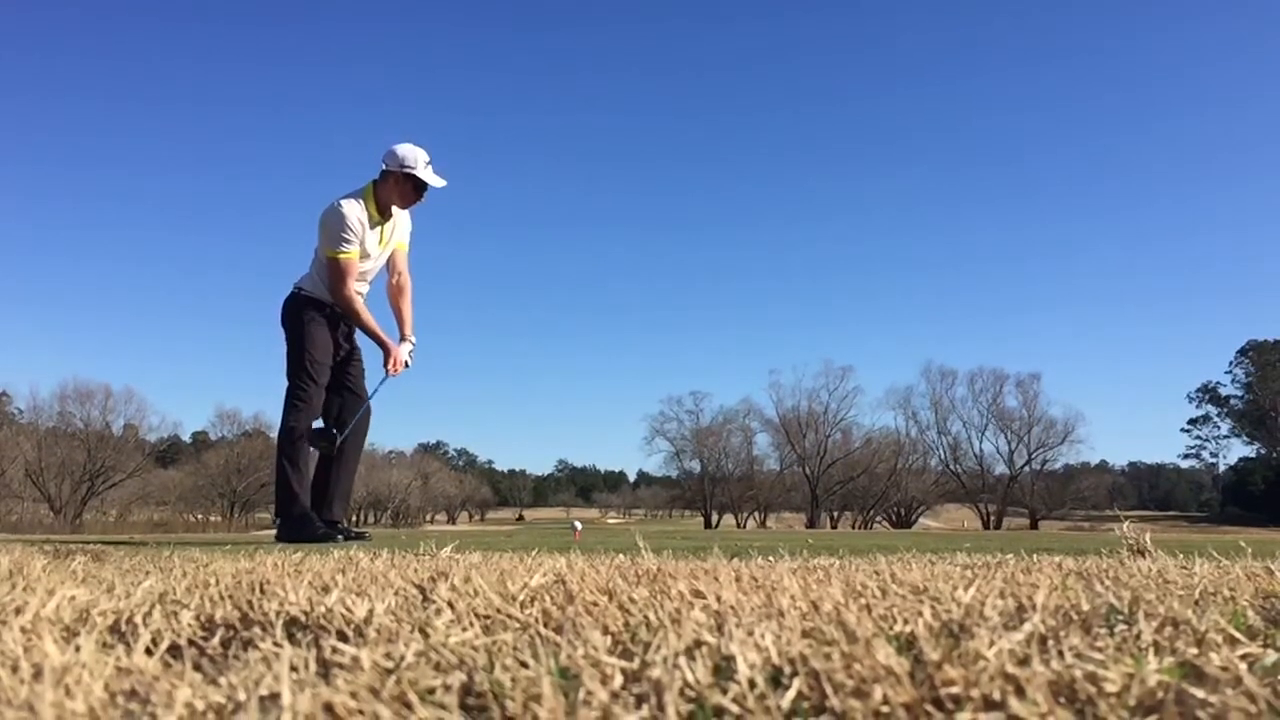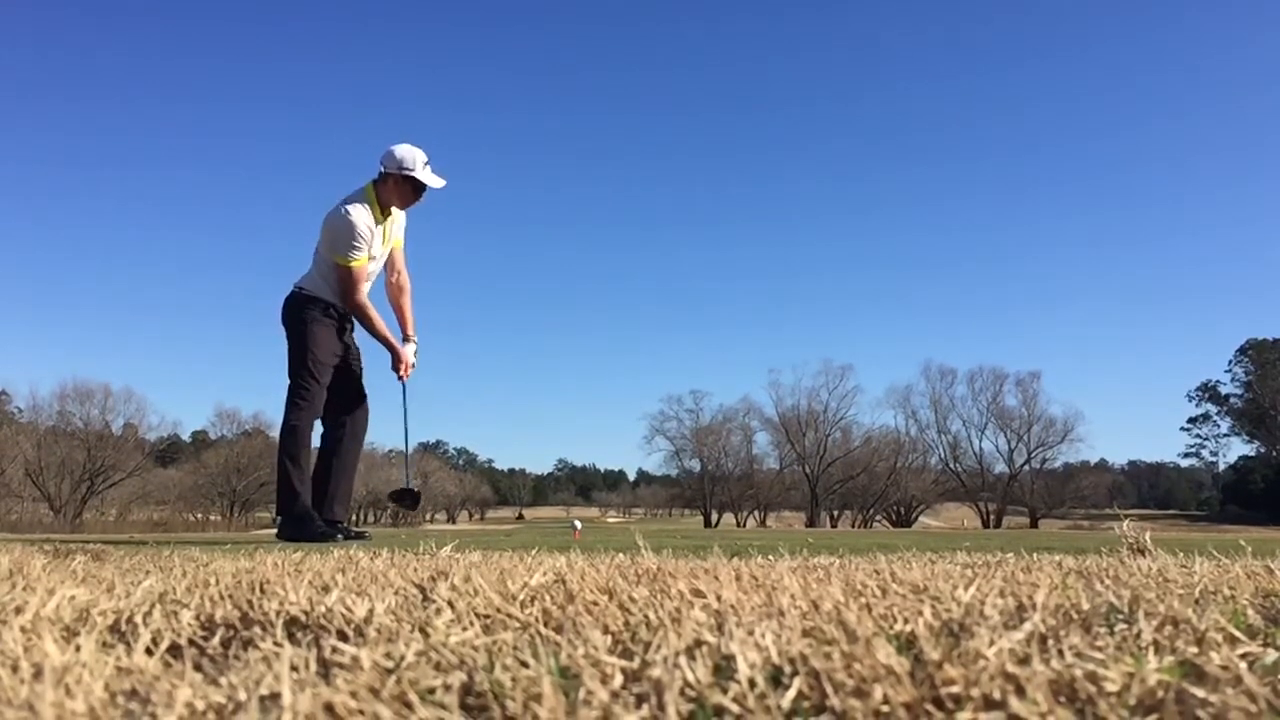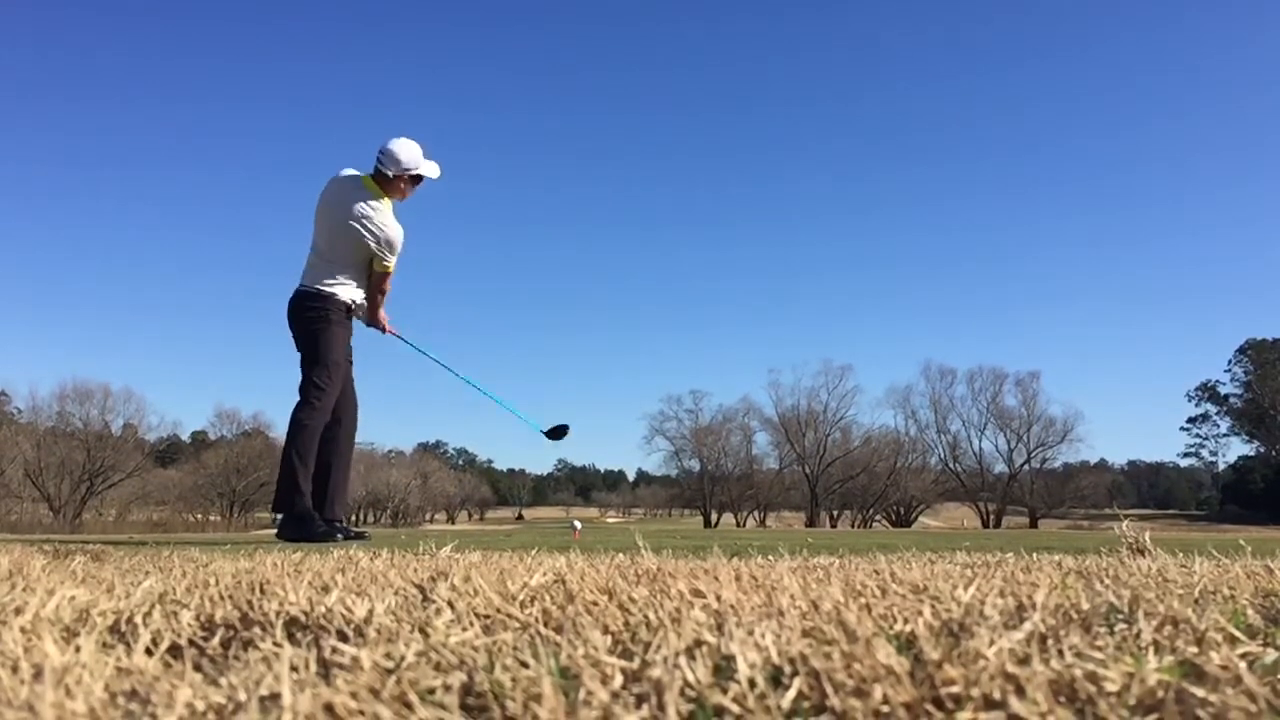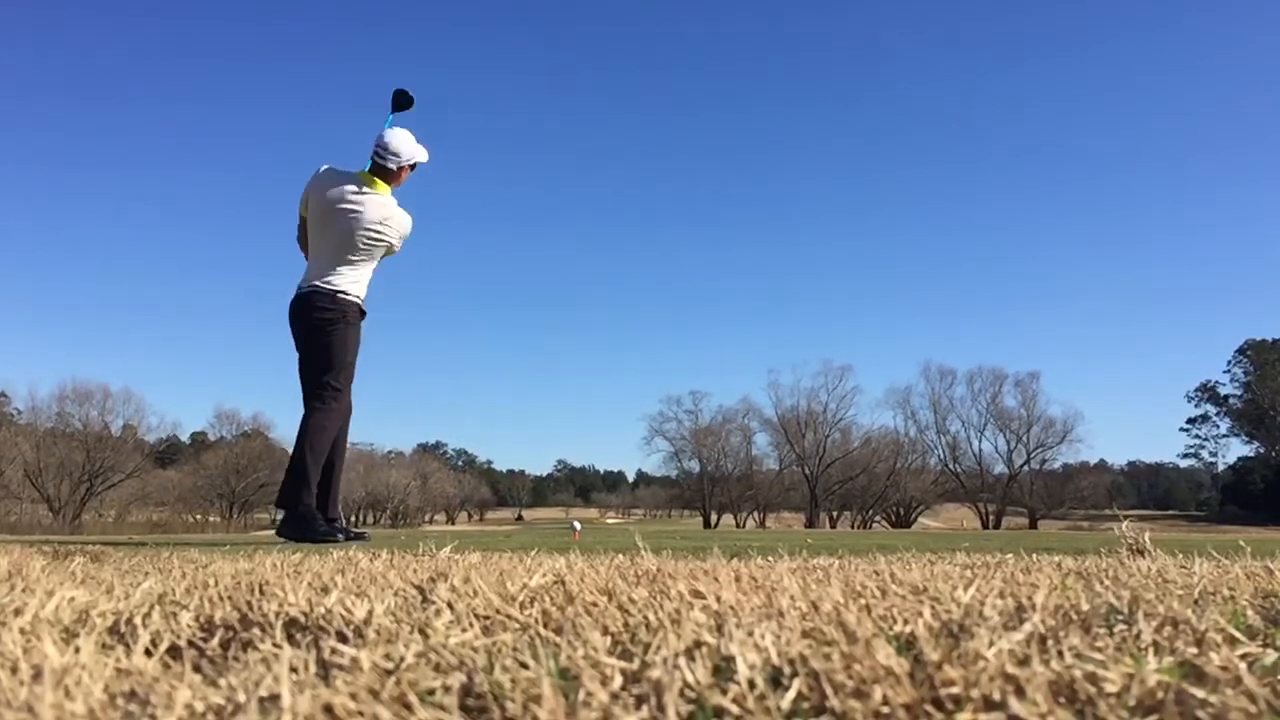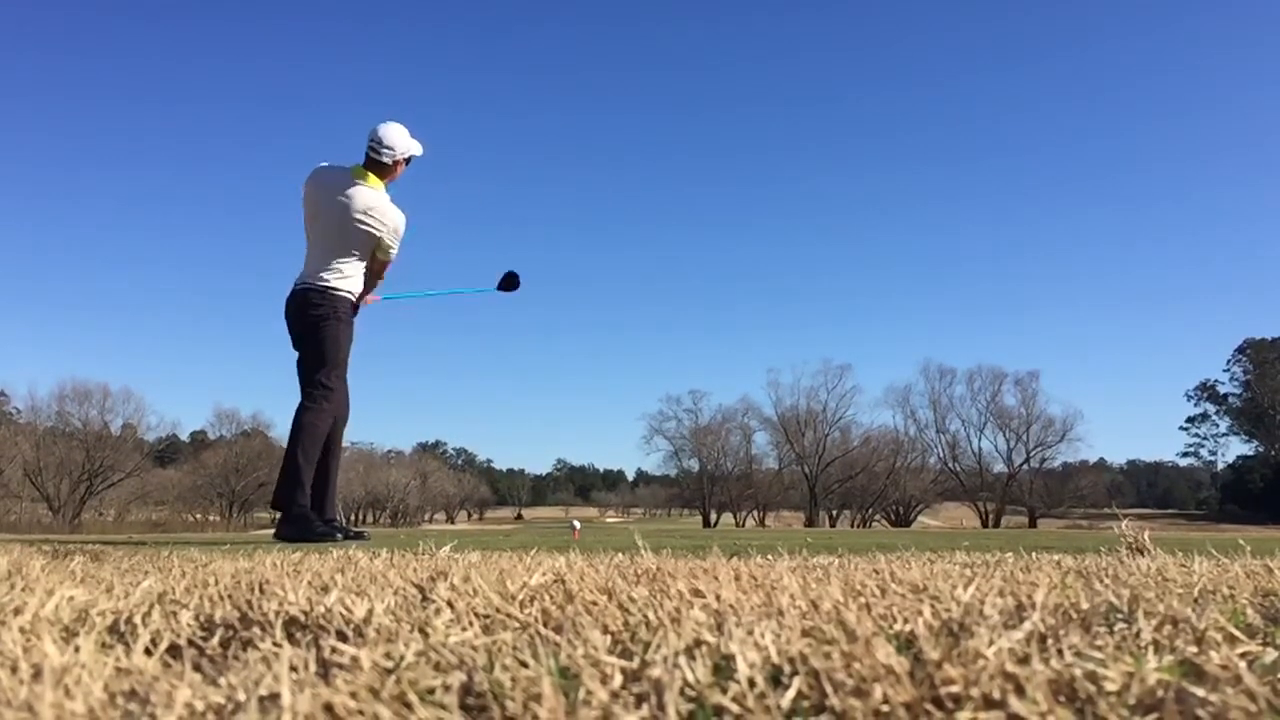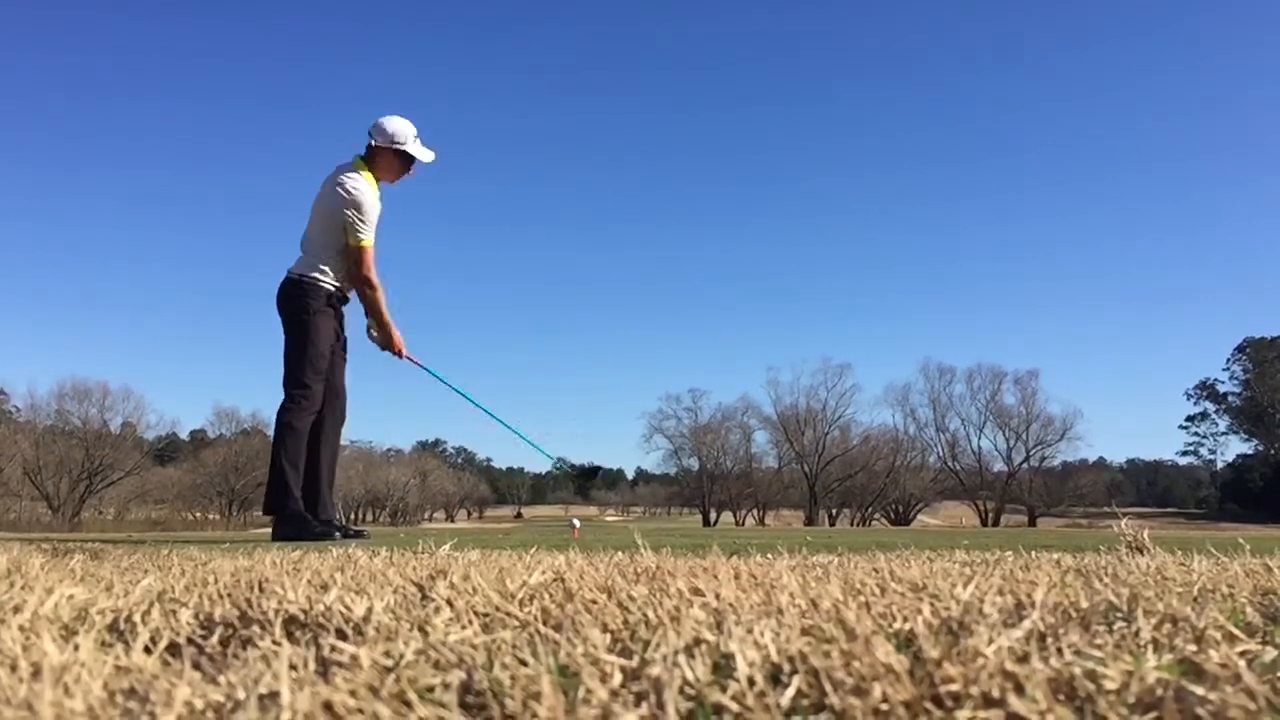
dt=0.4s
person 1, frame 1
left shoulder: (400, 218)
right shoulder: (347, 213)
left elbow: (399, 278)
right elbow: (343, 291)
left wrist: (406, 338)
right wrist: (386, 344)
left hip: (342, 320)
right hip: (311, 311)
left knee: (354, 413)
right knee: (305, 404)
left ankle: (327, 516)
right ankle: (294, 517)
person 1, frame 2
left shoulder: (394, 215)
right shoulder: (355, 219)
left elbow: (397, 278)
right elbow: (354, 297)
left wrist: (409, 339)
right wrist: (393, 348)
left hip: (336, 318)
right hip: (313, 311)
left knee: (351, 413)
right knee: (307, 403)
left ankle: (328, 515)
right ankle: (295, 514)
person 1, frame 3
left shoulder: (341, 181)
right shoulder: (389, 230)
right elbow: (378, 288)
left wrist: (364, 305)
right wrist: (377, 315)
left hip: (313, 304)
right hip: (327, 310)
left knee: (342, 411)
right knee: (317, 402)
left ankle: (326, 514)
right ankle: (295, 513)
person 1, frame 4
left shoulder: (324, 180)
right shoulder: (399, 222)
left elbow: (303, 238)
left hip: (305, 303)
right hip: (339, 311)
left knee: (332, 407)
right knee: (329, 405)
left ankle: (324, 515)
right ankle: (298, 511)
person 1, frame 5
left shoulder: (321, 176)
right shoulder: (389, 217)
right elbow: (376, 276)
right wrist: (359, 296)
left hip: (306, 300)
right hip: (330, 307)
left knee: (333, 408)
right knee: (321, 402)
left ankle: (322, 515)
right ankle: (294, 511)
person 1, frame 6
left shoulder: (350, 178)
right shoulder: (363, 194)
right elbow: (364, 274)
left wrist: (373, 320)
right wrist: (387, 327)
left hip: (322, 301)
right hip: (311, 298)
left knee: (330, 407)
right knee: (303, 399)
left ankle: (319, 512)
right ankle: (287, 512)
